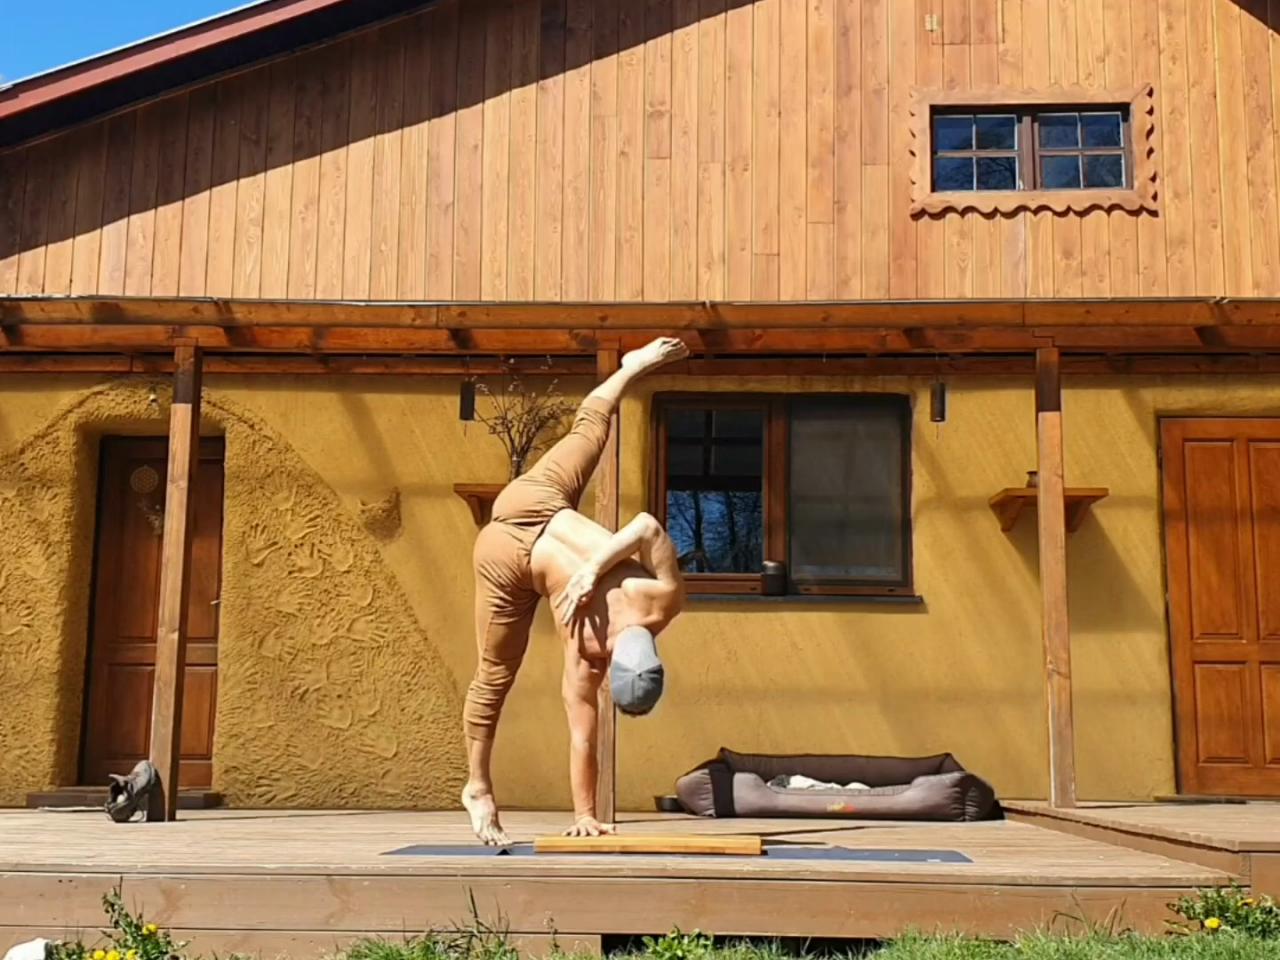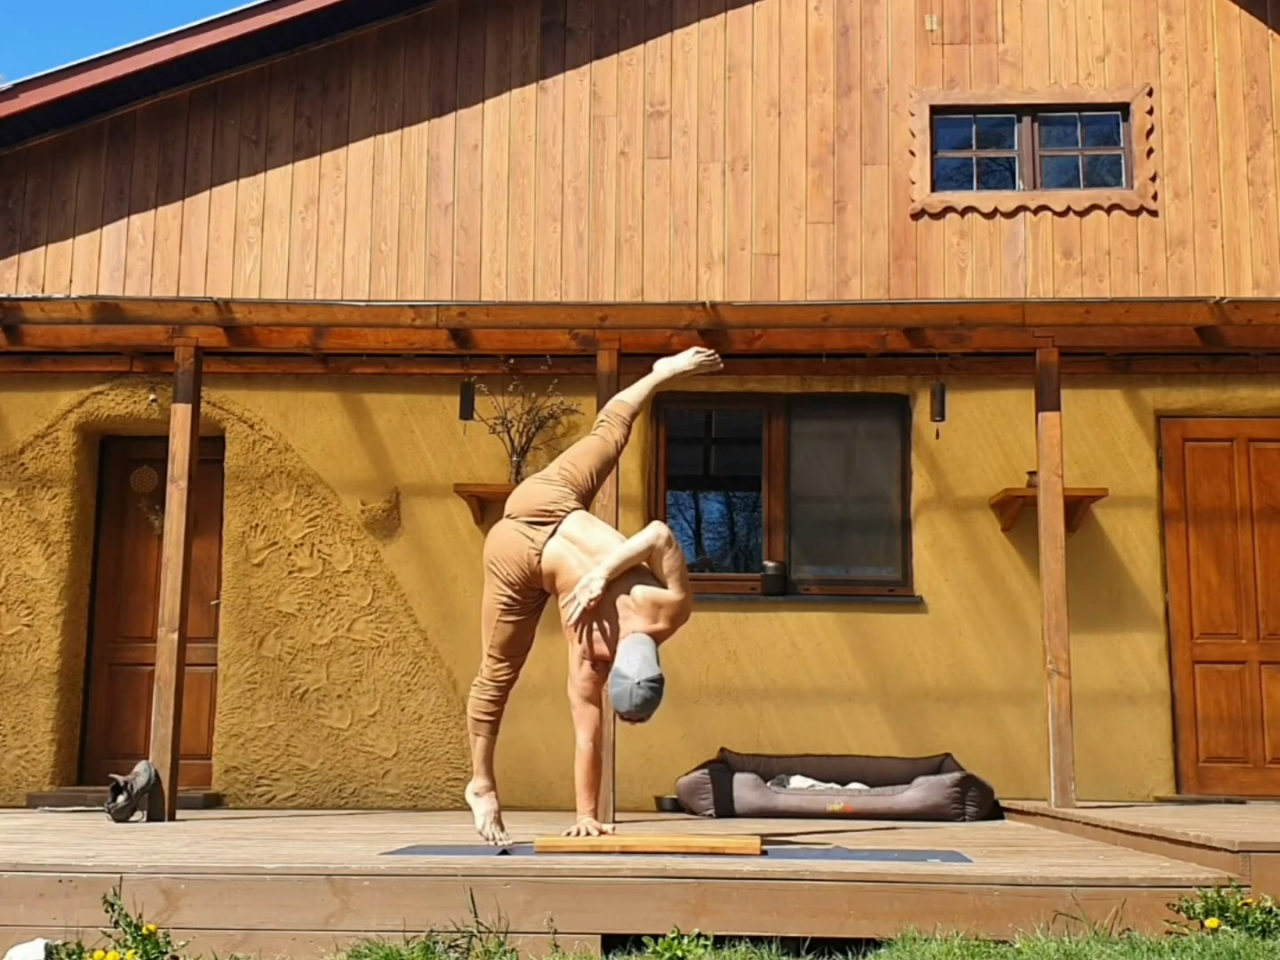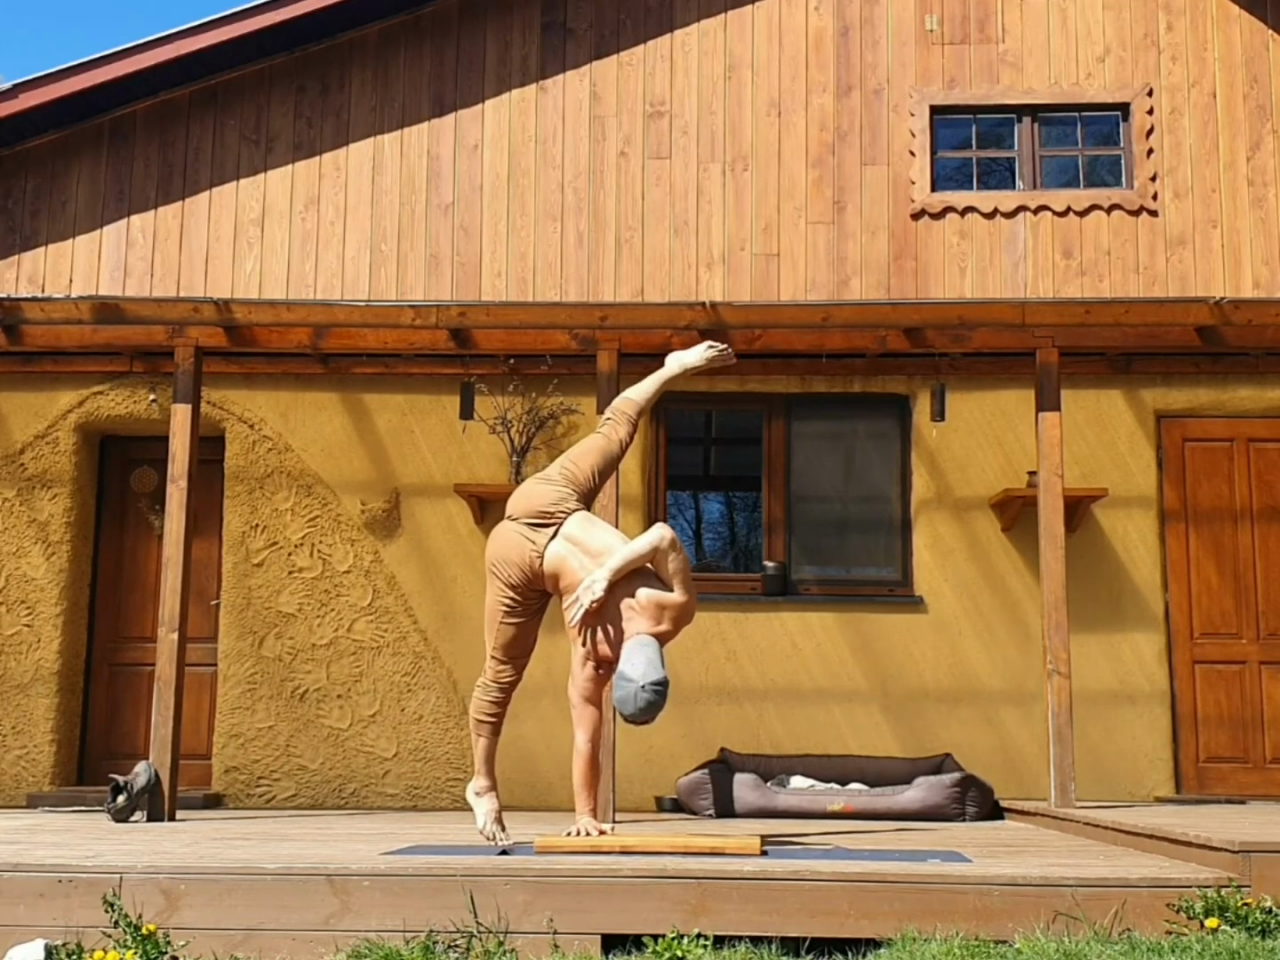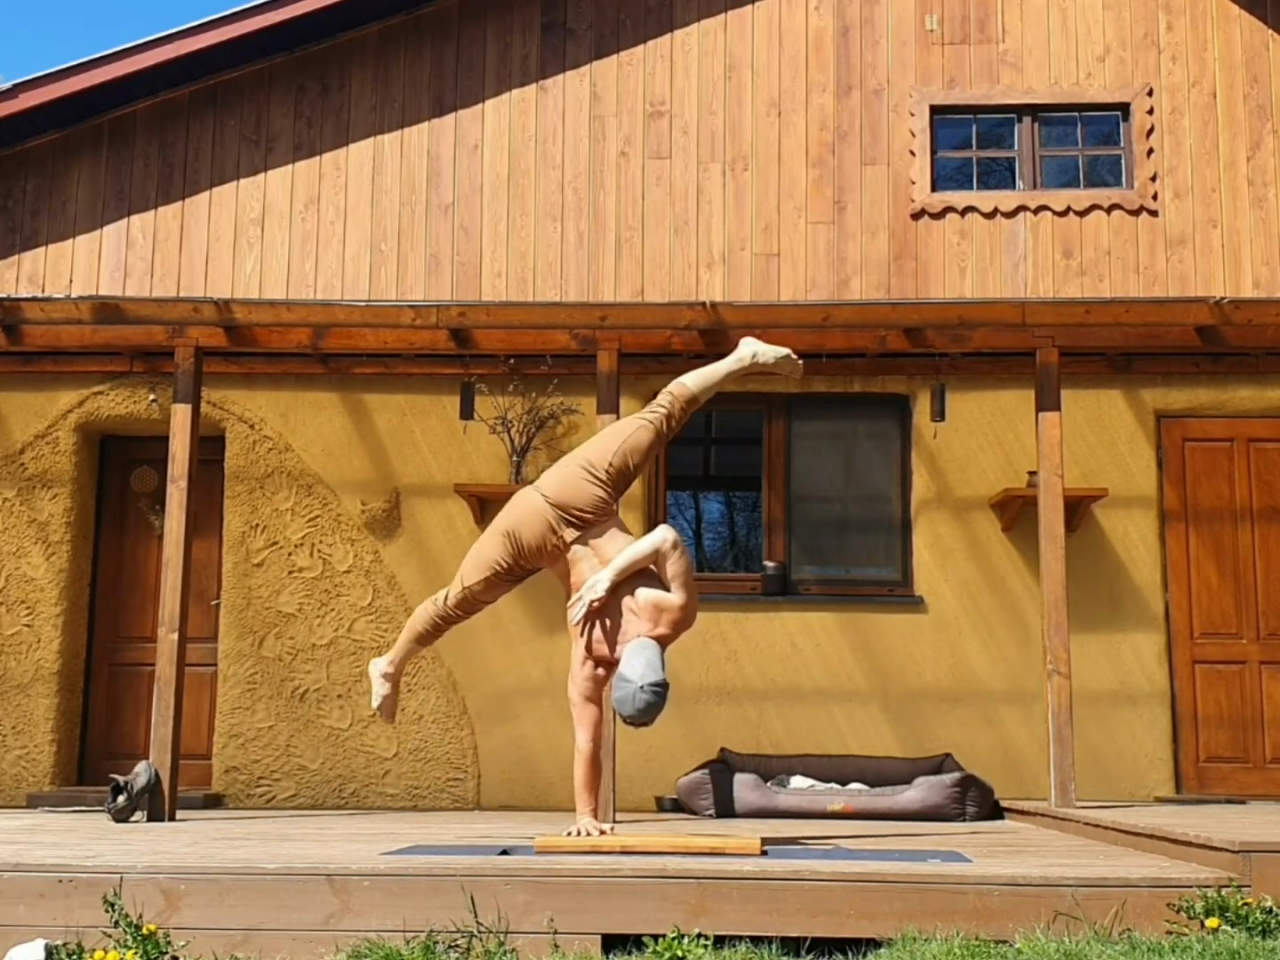
dt=1s
person 1, frame 1
left shoulder: (667, 600)
right shoulder: (586, 652)
left elbow: (649, 525)
right elbow: (582, 738)
left wrist: (592, 570)
right wrist: (585, 817)
left hip: (543, 508)
right hip: (511, 556)
left knee: (592, 429)
right knee: (494, 677)
left ankle: (635, 365)
right ankle: (478, 789)
person 1, frame 2
left shoulder: (675, 607)
right shoulder: (590, 653)
left elbow: (661, 533)
right elbow: (587, 739)
left wrist: (603, 574)
right wrist: (587, 817)
left hip: (556, 505)
right hip: (519, 555)
left knee: (610, 432)
right knee: (498, 674)
left ankle: (667, 372)
right ankle: (482, 785)
person 1, frame 3
left shoulder: (677, 609)
right shoulder: (594, 654)
left elbow: (665, 535)
right elbow: (585, 740)
left wrist: (605, 575)
right wrist: (585, 817)
left hip: (554, 506)
right hip: (520, 557)
left knee: (614, 432)
right knee: (501, 675)
left ankle: (676, 367)
right ankle: (483, 785)
person 1, frame 4
left shoulder: (678, 614)
right shoulder: (591, 659)
left elbow: (669, 537)
right elbow: (586, 743)
left wrist: (608, 577)
right wrist: (585, 816)
left hip: (580, 499)
right hip: (537, 528)
left knee: (662, 415)
right knee: (456, 602)
left ankle: (745, 358)
right ankle: (390, 667)
